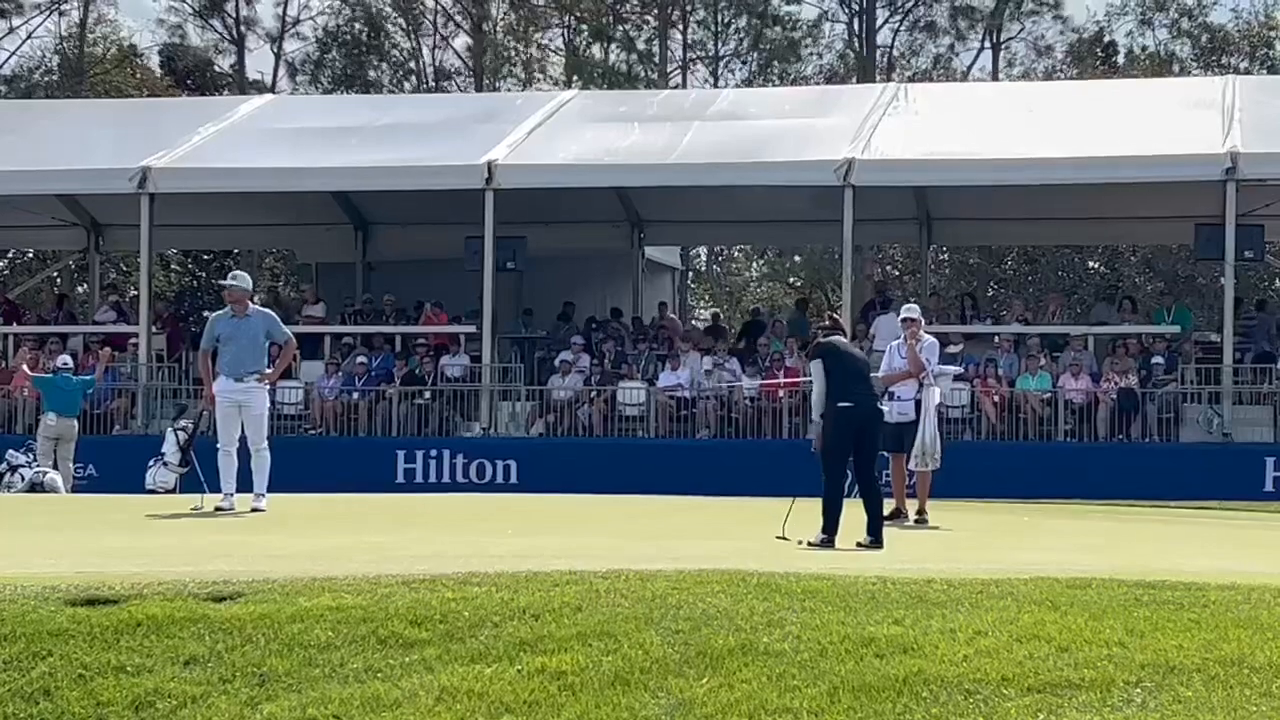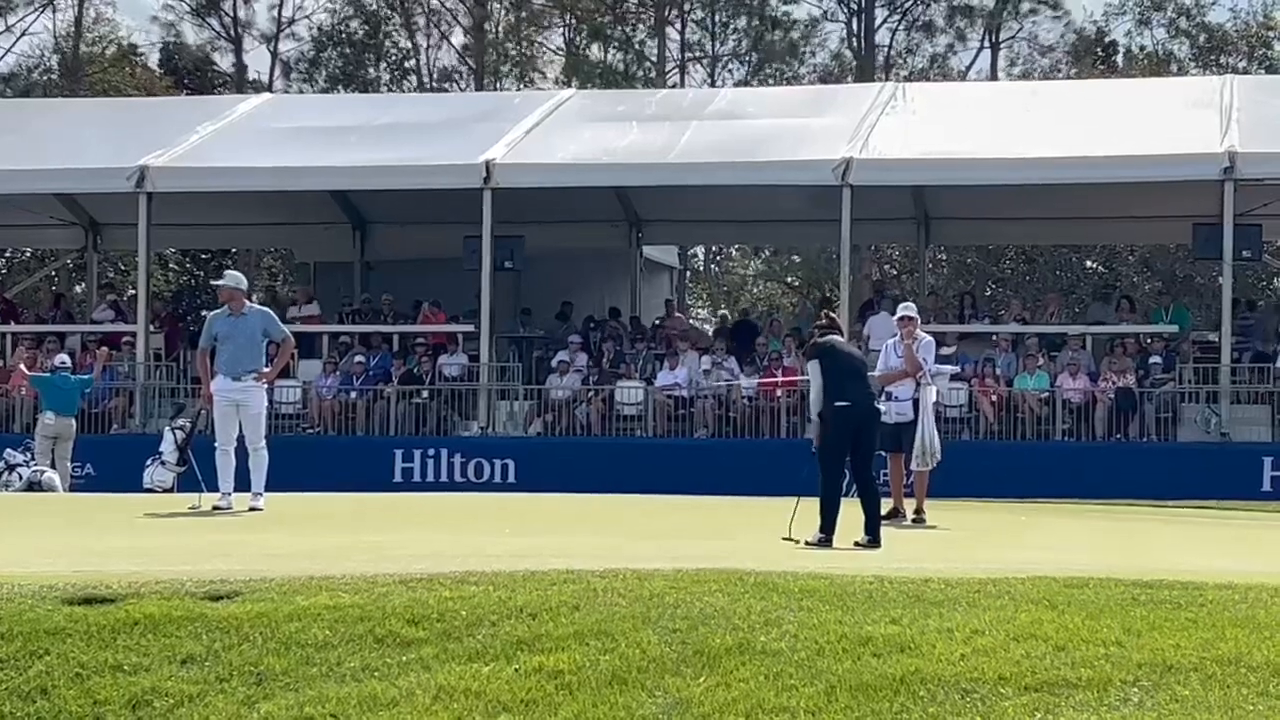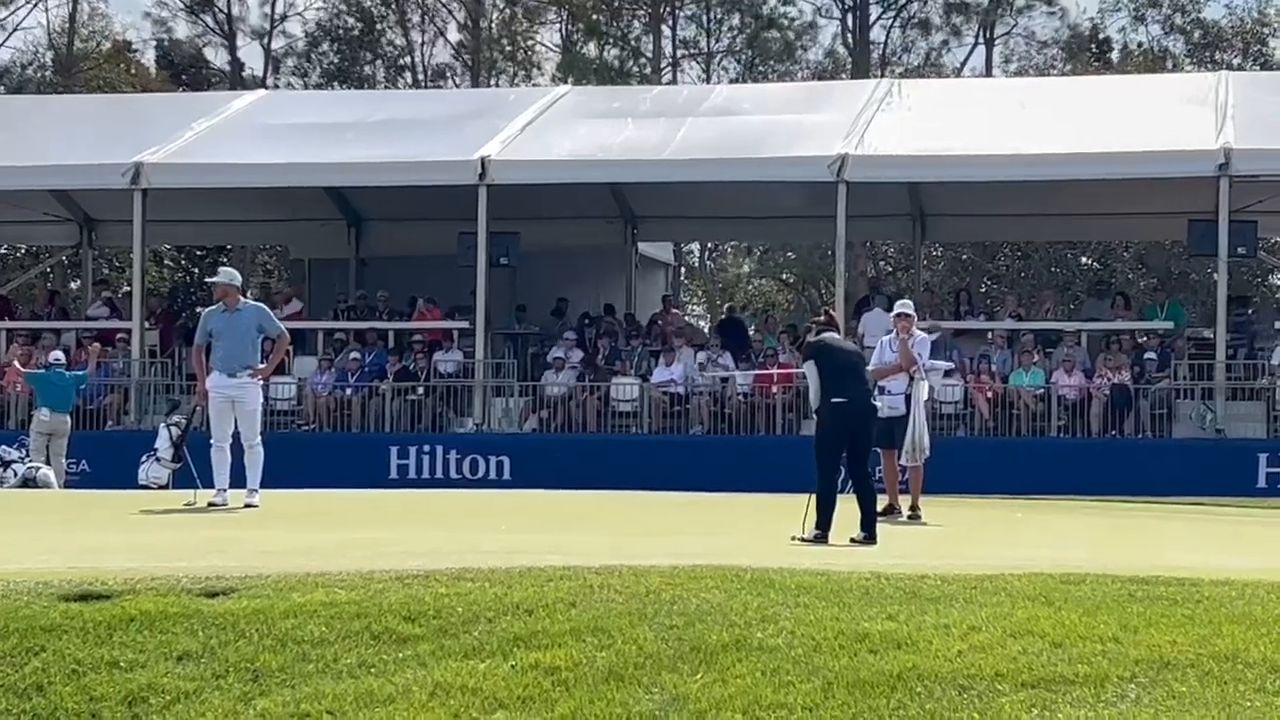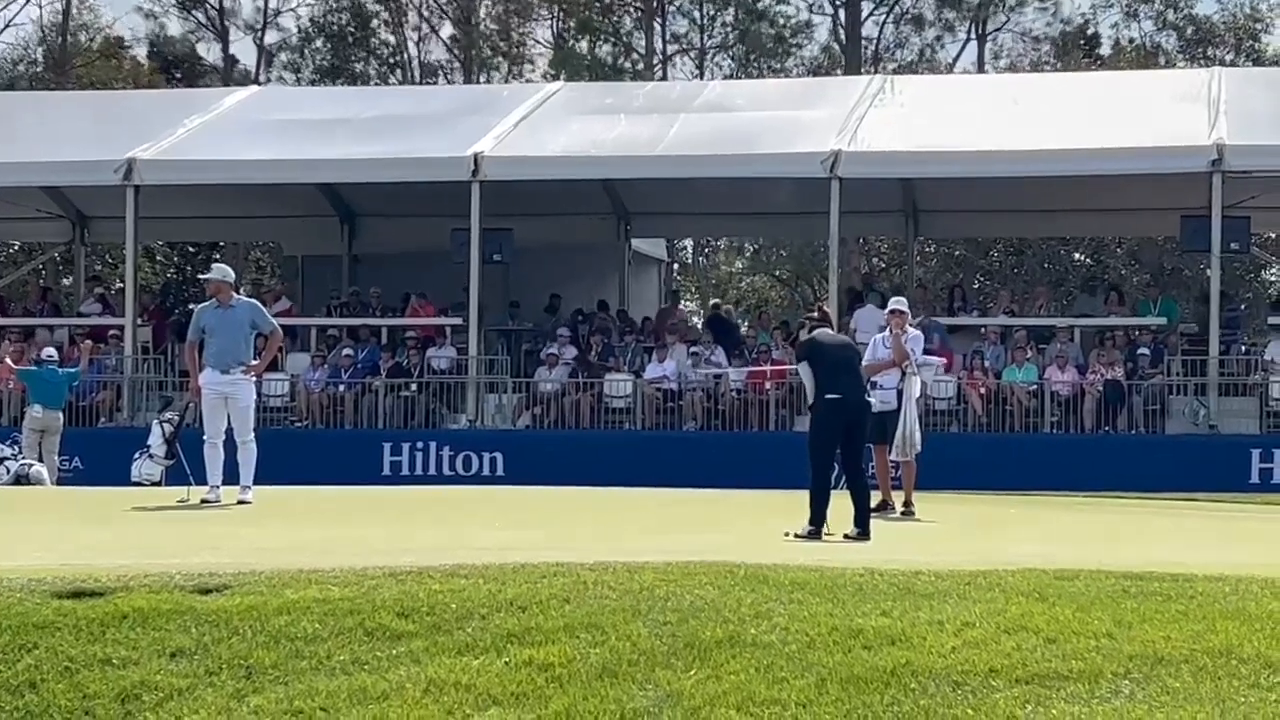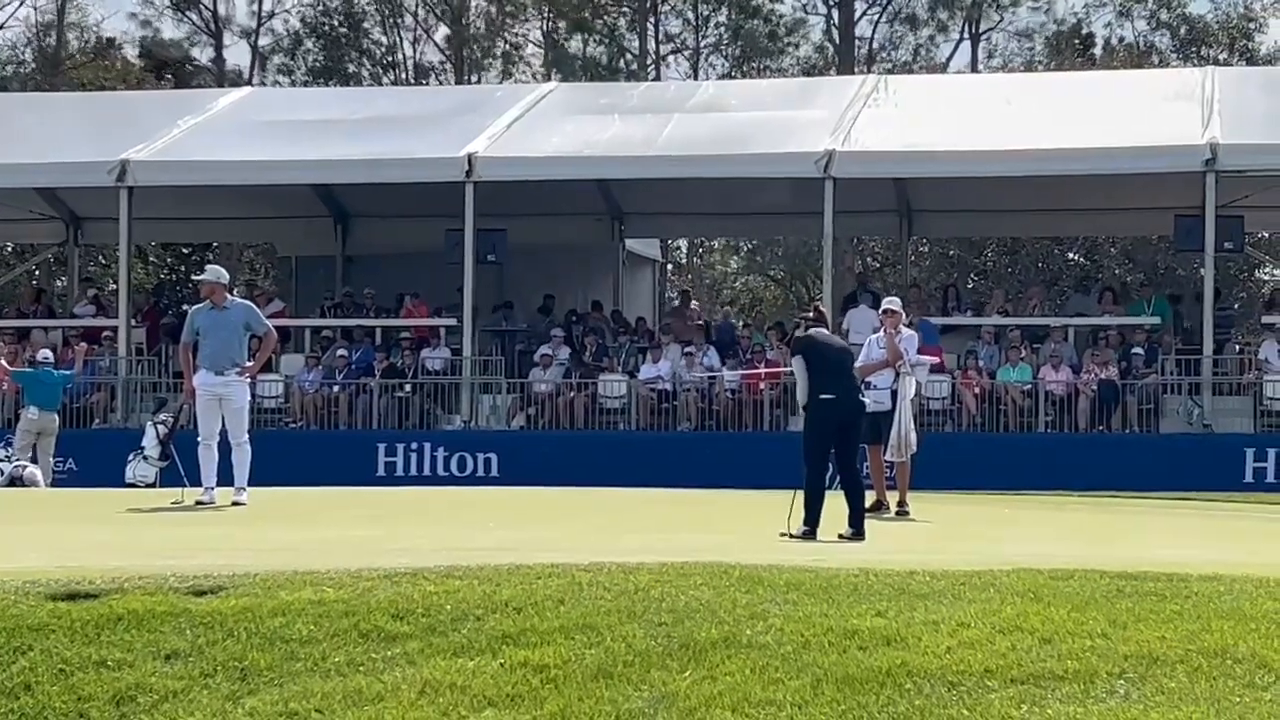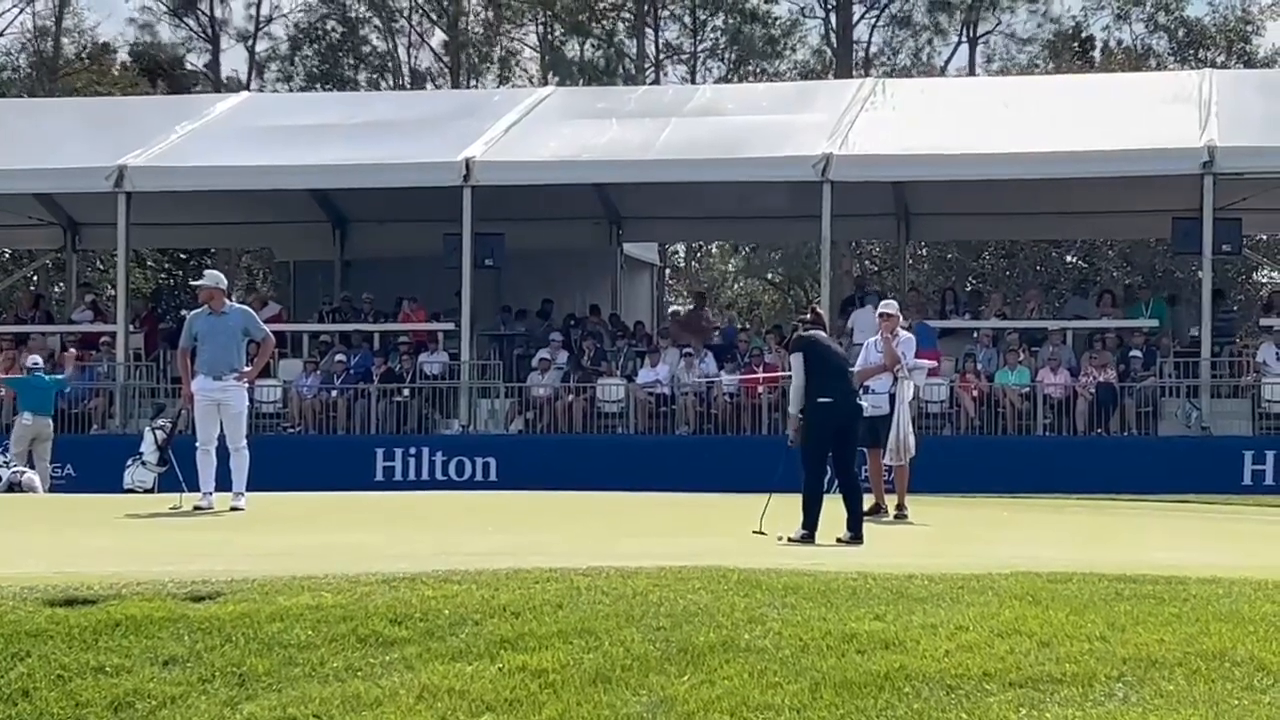
dt=0.5s
person 1, frame 1
left shoulder: (265, 317)
right shoulder: (216, 320)
left elbow: (290, 343)
right elbow: (205, 353)
left wrist: (275, 373)
right wrist: (208, 386)
left hip: (255, 386)
right hip: (225, 386)
left knee: (258, 444)
right knee: (226, 445)
left ankle: (260, 495)
right ankle: (228, 495)
person 1, frame 2
left shoulder: (262, 315)
right shoulder: (214, 318)
left elbow: (288, 342)
right elbow: (203, 352)
left wrist: (273, 372)
right wrist: (206, 385)
left hip: (252, 385)
right hip: (222, 386)
left knee: (256, 443)
right knee: (224, 444)
left ankle: (257, 494)
right ankle: (225, 494)
person 1, frame 3
left shoulder: (257, 311)
right shoulder: (209, 315)
left elbow: (283, 338)
right elbow: (198, 348)
left wrist: (268, 368)
right wrist: (201, 382)
left hip: (247, 381)
right hip: (218, 382)
left knee: (251, 440)
right knee: (219, 440)
left ankle: (253, 491)
right ankle: (221, 491)
person 1, frame 4
left shoulder: (250, 307)
right shoulder: (202, 311)
left elbow: (276, 334)
right elbow: (191, 344)
left wrist: (262, 364)
right wrist: (194, 378)
left hip: (241, 378)
right hip: (211, 378)
left knee: (245, 436)
right knee: (212, 437)
left ankle: (246, 487)
right ankle: (214, 487)
person 1, frame 5
left shoulder: (244, 308)
right shoulder: (197, 313)
left elbow: (270, 335)
right elbow: (185, 346)
left wrist: (256, 366)
right wrist: (188, 379)
left hip: (235, 379)
right hip: (205, 380)
left knee: (239, 438)
right knee: (207, 438)
left ankle: (240, 489)
right ankle: (208, 489)
person 1, frame 6
left shoulder: (242, 314)
right shoulder: (194, 318)
left elbow: (268, 341)
right elbow: (184, 351)
left wrist: (254, 371)
right wrist: (186, 385)
left hip: (233, 384)
right hip: (203, 385)
left knee: (237, 443)
right knee: (205, 443)
left ankle: (239, 494)
right ankle: (206, 494)
person 2, frame 1
left shoulder: (820, 347)
right shoulder: (858, 353)
left elbow: (820, 389)
left wrist: (817, 423)
left hip: (843, 412)
right hip: (872, 411)
left knee: (834, 474)
right knee: (867, 473)
left ankle: (827, 534)
right ankle: (874, 535)
person 2, frame 2
left shoulder: (816, 347)
right shoulder: (855, 351)
left elbow: (817, 388)
left wrist: (816, 422)
left hip: (840, 412)
right hip: (868, 411)
left knee: (831, 474)
right knee: (864, 473)
left ankle: (825, 534)
right ankle: (872, 534)
person 2, frame 3
left shoulder: (812, 346)
right shoulder: (853, 348)
left elbow: (815, 388)
left wrist: (818, 414)
left hip: (837, 409)
right hip: (865, 407)
left knee: (827, 470)
right knee: (860, 469)
left ankle: (821, 530)
right ankle: (868, 531)
person 2, frame 4
left shoulder: (806, 345)
right shoulder: (848, 343)
left elbow: (811, 386)
right elbow: (855, 376)
left wrist: (815, 411)
left hip: (830, 405)
right hip: (859, 404)
left knee: (821, 466)
right knee: (854, 465)
left ankle: (815, 526)
right ankle: (862, 527)
person 2, frame 5
left shoulder: (801, 341)
right shoulder: (842, 344)
left elbow: (803, 385)
left wrist: (806, 413)
left hip: (824, 405)
right hip: (853, 403)
left knee: (816, 466)
right knee: (849, 466)
left ankle: (809, 526)
right ankle: (856, 527)
person 2, frame 6
left shoulder: (800, 340)
right shoulder: (836, 347)
left elbow: (799, 382)
left wrist: (794, 416)
left hip: (822, 408)
right hip: (850, 407)
left knee: (814, 470)
right knee: (847, 470)
left ankle: (808, 530)
right ankle: (855, 530)
person 3, frame 1
left shoulder: (930, 344)
right shoulder: (893, 347)
left elbow: (919, 370)
right elbow: (884, 378)
left wrist: (912, 343)
right wrist: (908, 374)
left hip: (917, 408)
right hip: (893, 409)
right knee: (896, 458)
left ankle: (921, 509)
right ankle: (900, 508)
person 3, frame 2
left shoulder: (926, 342)
right shoulder: (889, 345)
left elbow: (916, 369)
right elbow: (881, 378)
left wrist: (908, 342)
right wrist: (905, 372)
left hip: (914, 408)
right hip: (891, 409)
right knee: (894, 458)
left ankle: (919, 509)
right ankle: (897, 507)
person 3, frame 3
left shoulder: (922, 339)
right shoulder: (884, 342)
left elbow: (911, 364)
right elbow: (874, 372)
left wrist: (903, 337)
right wrist: (899, 367)
left hip: (908, 404)
right hip: (884, 404)
right knee: (887, 454)
left ankle: (915, 505)
right ankle: (893, 503)
person 3, frame 4
left shoulder: (915, 336)
right shoulder: (878, 339)
left elbow: (904, 359)
right elbow: (866, 368)
left wrist: (897, 333)
right wrist: (891, 362)
left hip: (900, 399)
right hip: (877, 400)
right knee: (879, 450)
left ankle: (908, 501)
right ankle: (886, 499)
person 3, frame 5
left shoulder: (909, 336)
right shoulder: (873, 340)
left elbow: (897, 359)
right elbow: (860, 370)
left wrist: (890, 333)
right wrist: (885, 363)
left hip: (894, 399)
right hip: (871, 399)
right knee: (873, 450)
left ankle: (902, 501)
right ankle: (881, 499)
person 3, frame 6
left shoulder: (907, 339)
right shoulder: (870, 343)
left elbow: (895, 364)
right elbow: (858, 375)
left wrist: (887, 337)
right wrist: (882, 367)
left hip: (892, 403)
right hip: (869, 404)
right knee: (873, 454)
left ankle: (901, 505)
right ankle: (879, 503)
